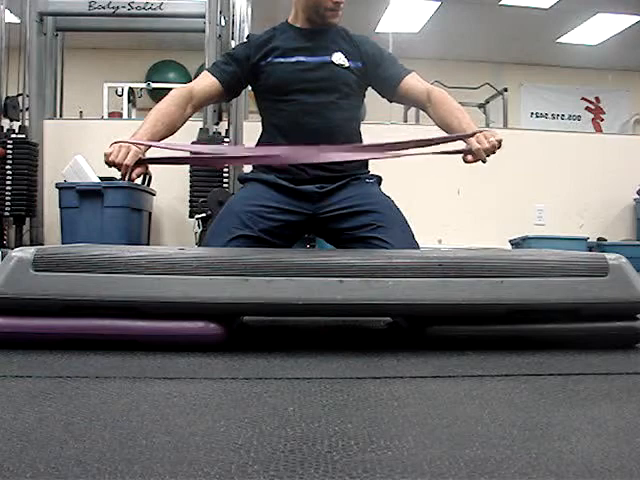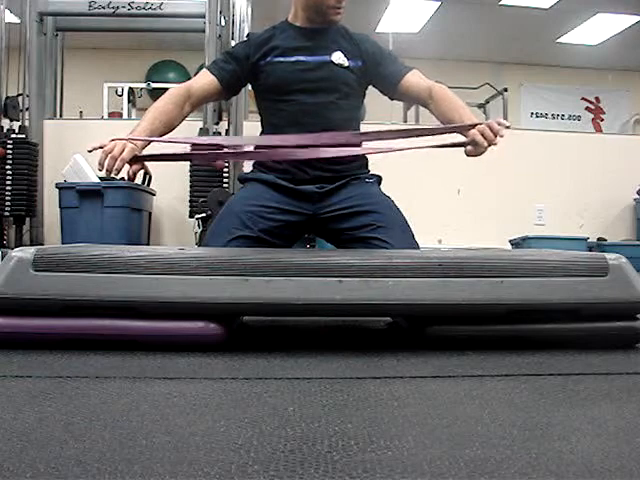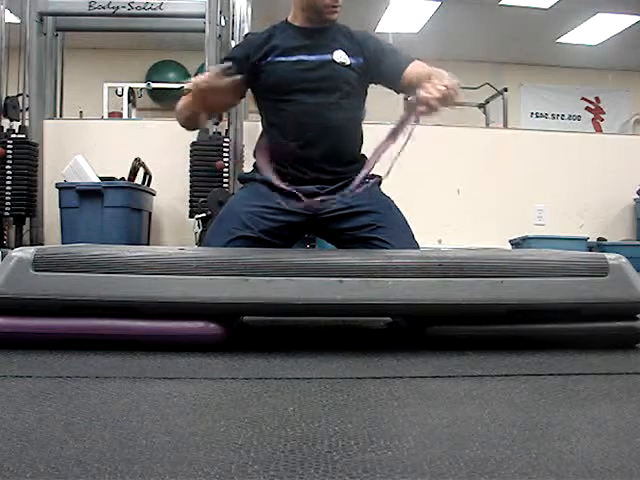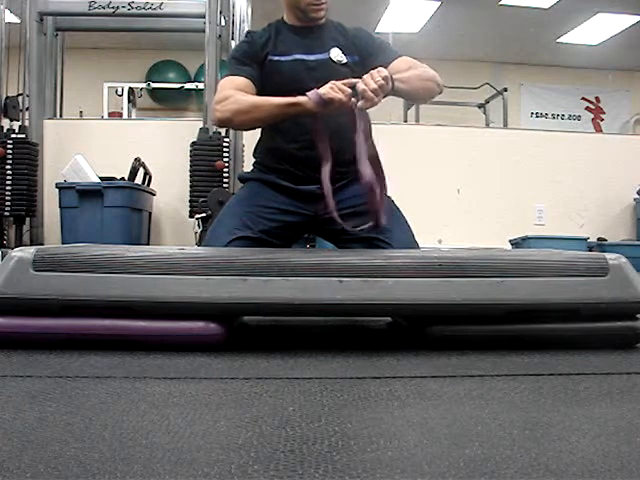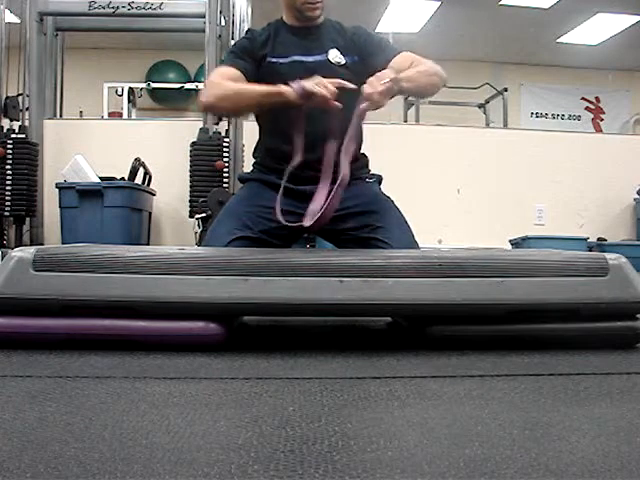
dt=0.5s
person 1, frame 1
left shoulder: (361, 49)
right shoulder: (259, 48)
left elbow: (427, 95)
right elbow: (190, 96)
left wrist: (472, 134)
right wrist: (139, 142)
left hip: (349, 186)
right hip: (273, 185)
person 1, frame 2
left shoulder: (361, 48)
right shoulder: (259, 46)
left elbow: (429, 91)
right elbow: (188, 94)
left wrist: (472, 125)
right wrist: (136, 140)
left hip: (349, 186)
right hip: (273, 186)
person 1, frame 3
left shoulder: (362, 45)
right shoulder: (259, 46)
left elbow: (431, 76)
right elbow: (193, 112)
left wrist: (439, 88)
right wrist: (198, 100)
left hip: (349, 186)
right hip: (274, 186)
person 1, frame 4
left shoulder: (357, 41)
right shoulder: (256, 44)
left elbow: (431, 82)
right elbow: (224, 110)
left wrist: (390, 82)
right wrist: (307, 102)
left hip: (347, 184)
right hip: (274, 185)
person 1, frame 5
left shoulder: (356, 40)
right shoulder: (257, 43)
left elbow: (433, 75)
right elbow: (212, 97)
left wrist: (395, 81)
right wrist: (290, 92)
left hip: (348, 183)
right hip: (274, 184)
